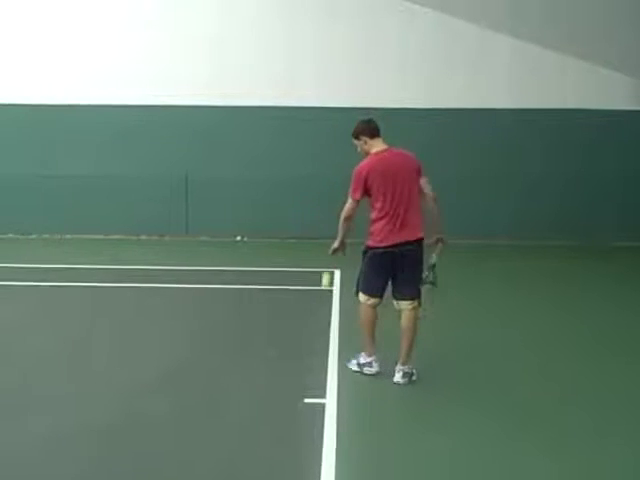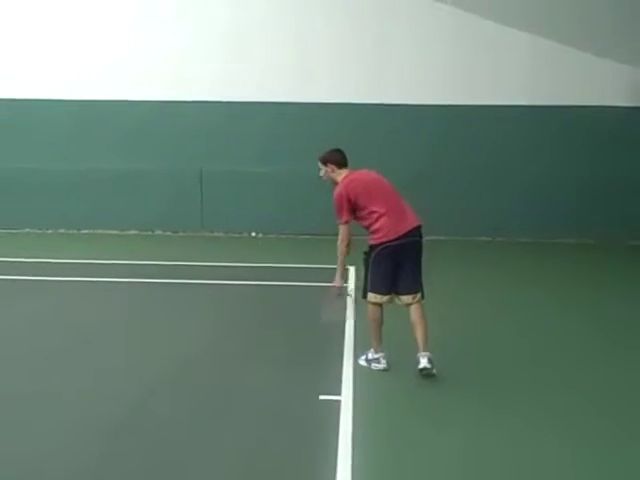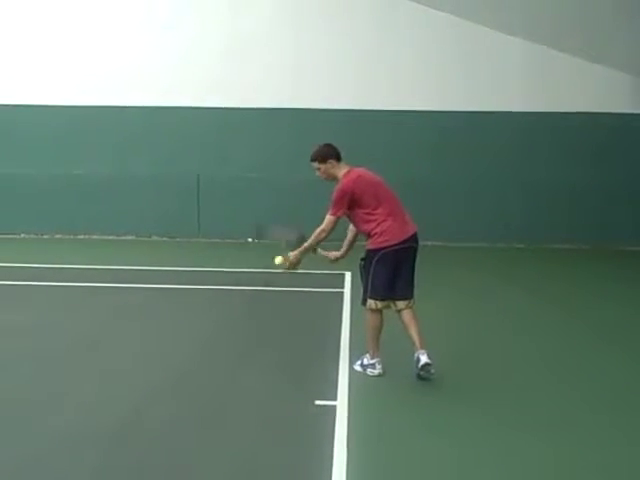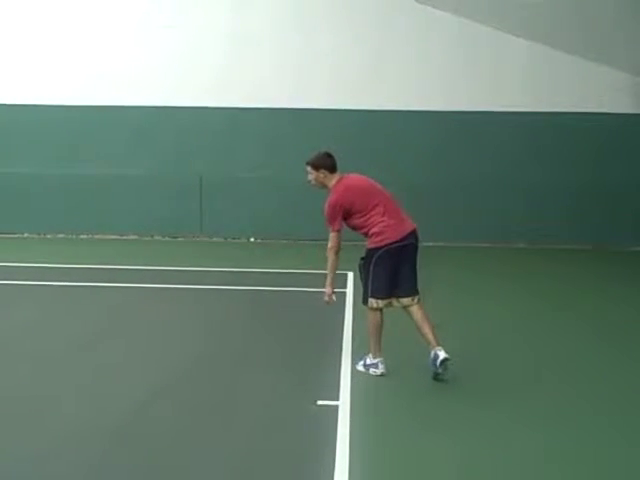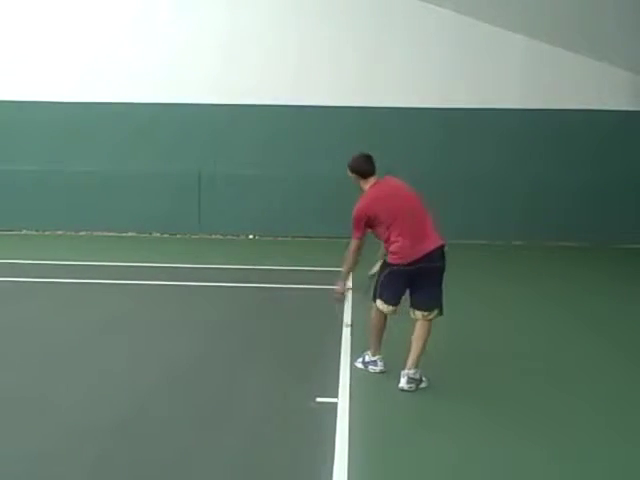
dt=1s
person 1, frame 1
left shoulder: (364, 169)
right shoulder: (409, 158)
left elbow: (348, 212)
right elbow: (428, 194)
left wrist: (340, 241)
left hip: (380, 244)
right hip: (411, 241)
left knee: (367, 299)
right knee: (409, 307)
left ankle: (368, 358)
right ankle: (403, 367)
person 1, frame 2
left shoulder: (342, 191)
right shoulder: (368, 175)
left elbow: (344, 238)
left wrist: (340, 273)
left hip: (386, 240)
right hip: (412, 232)
left knee: (374, 298)
right knee: (413, 299)
left ankle: (377, 355)
right ankle: (424, 355)
person 1, frame 3
left shoulder: (345, 187)
right shoulder: (360, 175)
left elbow: (325, 229)
left wrist: (298, 253)
right wrist: (343, 251)
left hip: (385, 244)
right hip: (407, 238)
left knee: (373, 304)
right knee: (403, 302)
left ankle: (372, 361)
right ankle: (421, 354)
person 1, frame 4
left shoulder: (335, 199)
right shoulder: (355, 180)
left elbow: (334, 247)
left wrist: (329, 284)
left hip: (384, 243)
right hip: (408, 235)
left knee: (374, 303)
right knee: (410, 300)
left ankle: (375, 361)
right ankle: (437, 351)
person 1, frame 5
left shoulder: (362, 207)
right shoulder: (397, 184)
left elbow: (354, 248)
left wrist: (343, 279)
left hip: (401, 259)
right hip: (433, 252)
left knee: (381, 306)
right knee: (425, 316)
left ankle: (373, 358)
right ankle: (409, 374)
